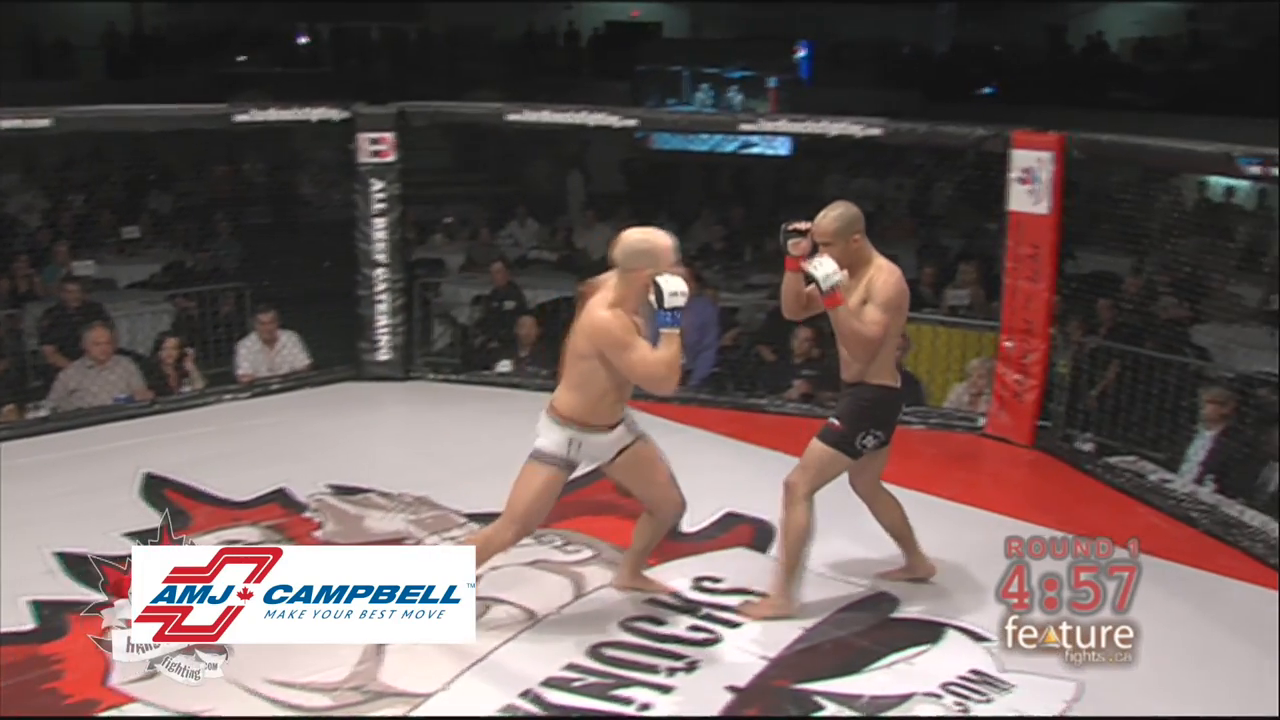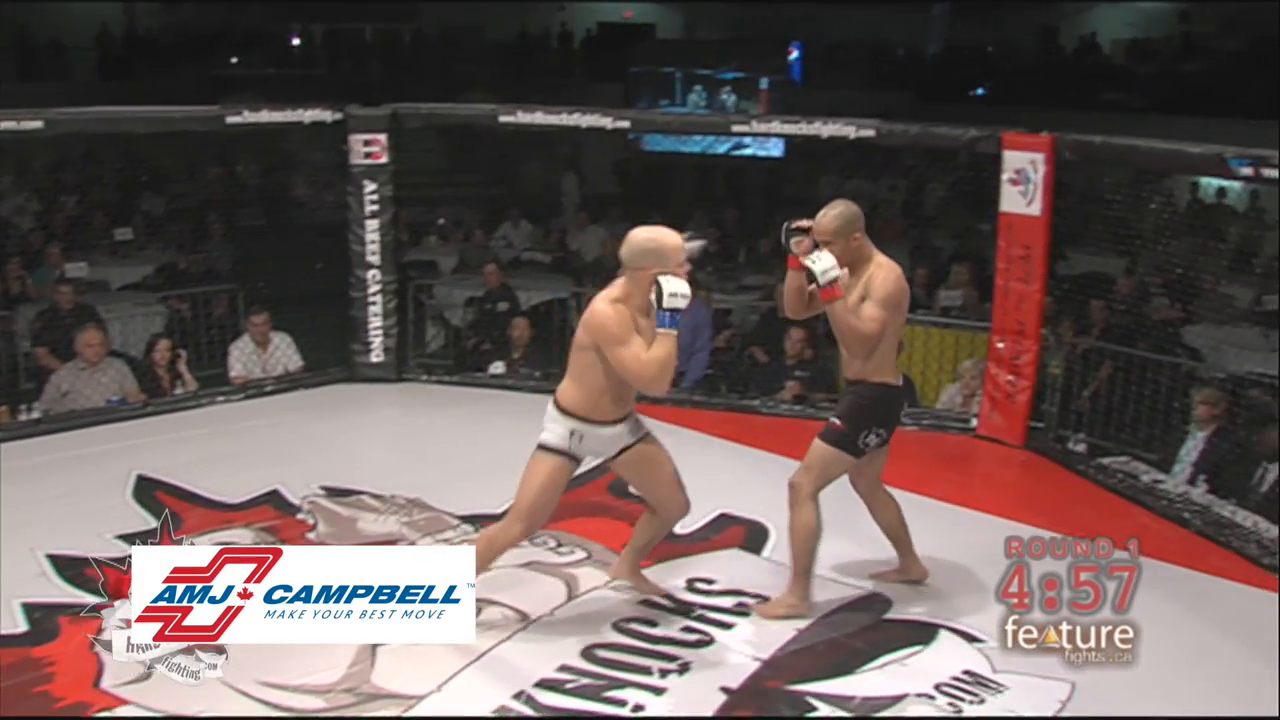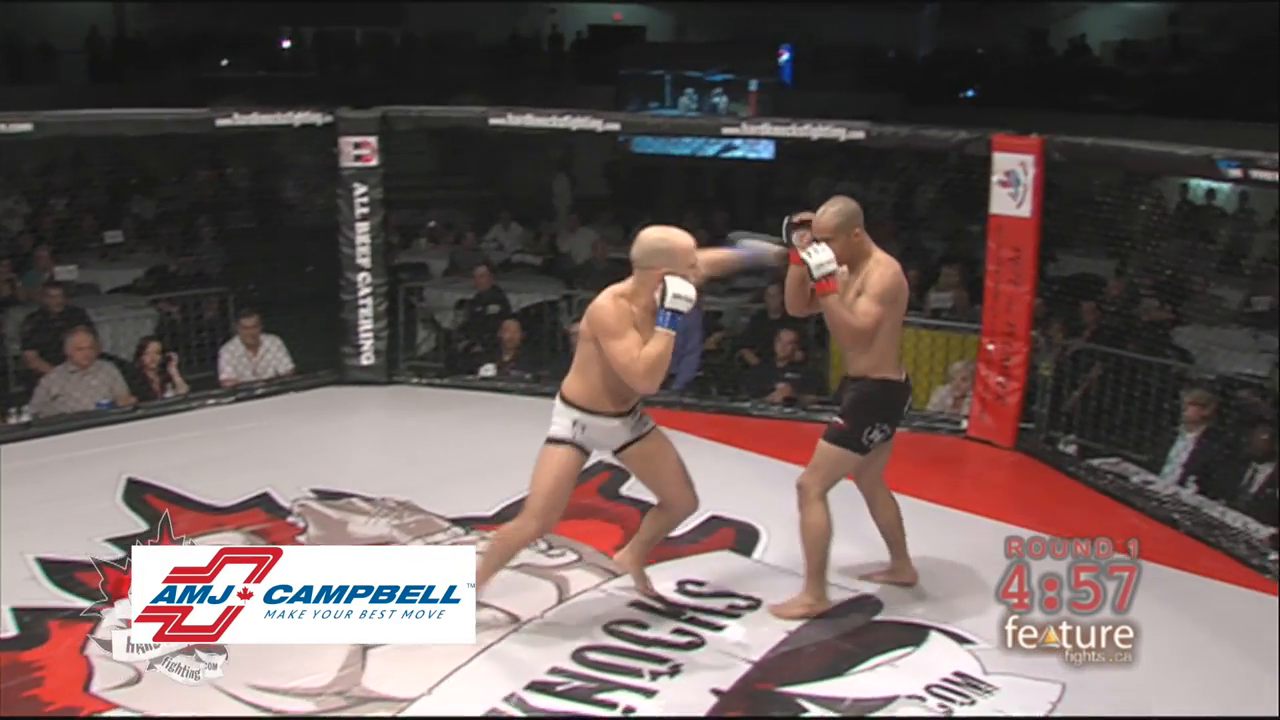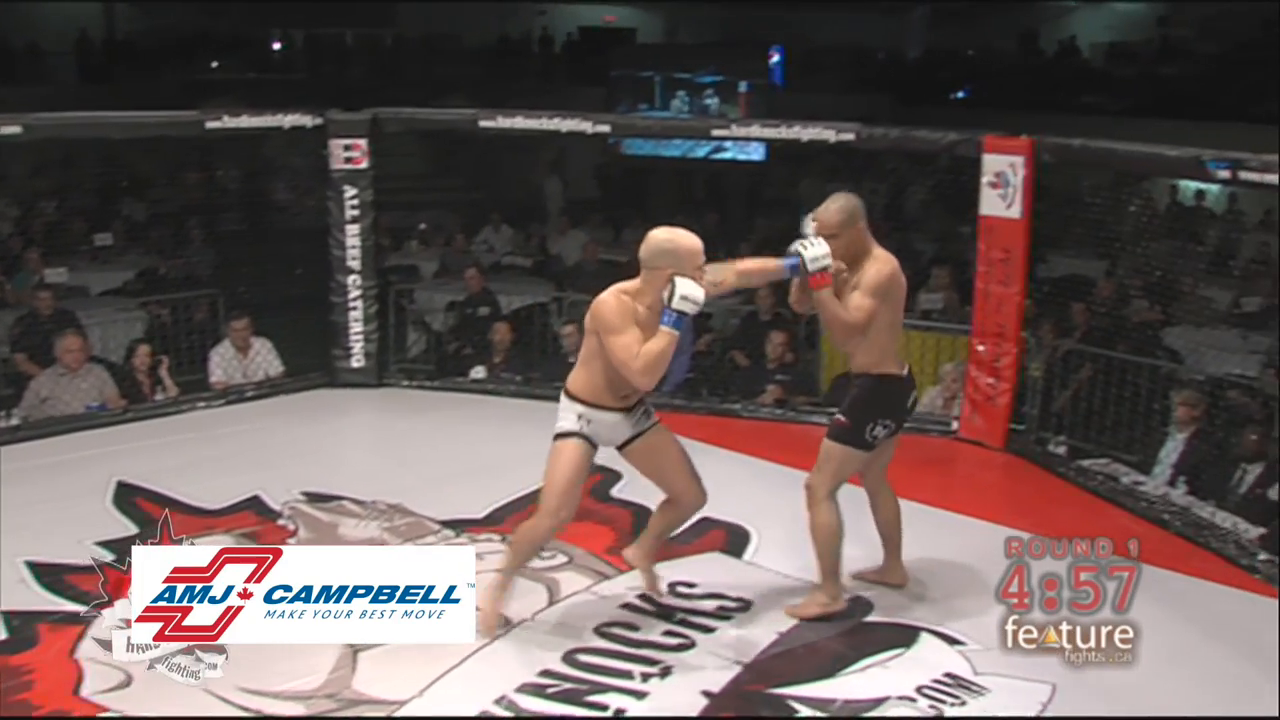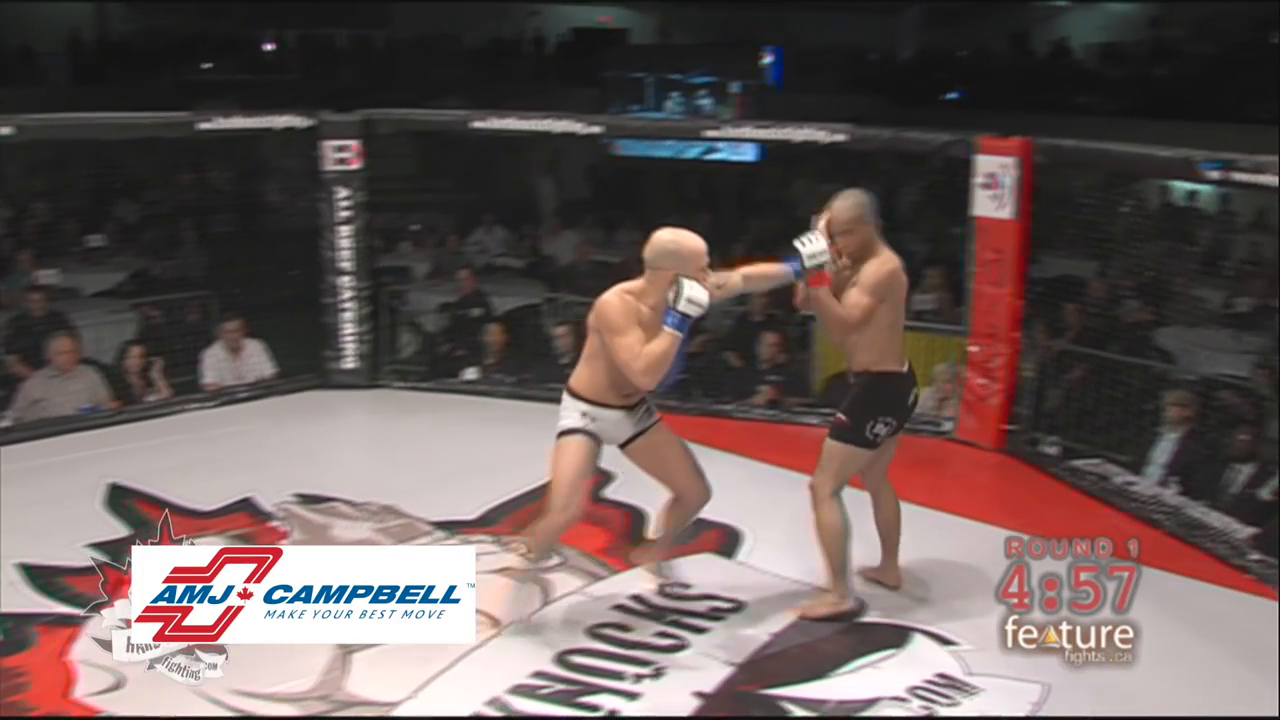
dt=0.1s
person 1, frame 1
left shoulder: (886, 281)
right shoulder: (845, 274)
left elbow: (863, 349)
right elbow: (793, 310)
left wrist: (834, 296)
right wrist: (795, 260)
left hip: (870, 400)
right hip: (868, 396)
left knee: (798, 486)
right knee: (867, 485)
left ankle: (782, 595)
right ankle: (917, 562)
person 1, frame 2
left shoulder: (886, 278)
right shoulder: (846, 272)
left elbow: (859, 345)
right elbow: (796, 310)
left wrist: (831, 290)
right wrist: (798, 259)
left hip: (872, 397)
right hip: (870, 394)
left knee: (802, 486)
right knee: (867, 485)
left ankle: (797, 594)
right ankle: (911, 565)
person 1, frame 3
left shoulder: (883, 274)
right shoulder: (846, 268)
left elbow: (850, 338)
right elbow: (796, 308)
left wrist: (824, 283)
right wrist: (798, 256)
left hip: (876, 394)
right hip: (880, 390)
left knee: (811, 487)
right knee: (870, 483)
left ankle: (814, 594)
right ankle: (901, 567)
person 1, frame 4
left shoulder: (880, 270)
right shoulder: (848, 264)
left elbow: (843, 332)
right elbow: (801, 304)
left wrist: (820, 276)
right wrist: (808, 254)
left hip: (879, 390)
right hip: (884, 387)
left knee: (819, 486)
right knee: (874, 481)
left ankle: (830, 593)
right ankle: (893, 567)
person 1, frame 5
left shoulder: (882, 269)
right shoulder: (849, 260)
left elbow: (839, 328)
right elbow: (803, 301)
left wrist: (818, 272)
left hip: (879, 389)
right hip: (890, 384)
left knee: (824, 486)
right knee: (874, 480)
left ankle: (840, 594)
right ankle: (889, 568)
person 2, frame 1
left shoulder: (613, 283)
right shoulder: (606, 322)
left elbow: (588, 289)
right elbow: (665, 383)
right wrist: (670, 316)
left hip: (614, 430)
right hip: (565, 436)
left knee: (670, 505)
right knee: (511, 531)
left ankle: (630, 573)
person 2, frame 2
left shoulder: (637, 286)
right shoulder: (607, 315)
right elbow: (656, 383)
right wrist: (670, 317)
left hip: (621, 425)
right hip: (573, 428)
left knee: (675, 505)
right knee: (519, 526)
left ankle: (628, 566)
person 2, frame 3
left shoulder: (660, 285)
right shoulder: (608, 309)
left elbow: (700, 261)
right elbow: (645, 380)
left wrist: (749, 254)
right wrist: (670, 317)
left hip: (624, 417)
right hip: (578, 419)
left knee: (683, 503)
right knee: (535, 520)
left ankle: (633, 557)
right ankle: (471, 588)
person 2, frame 4
left shoulder: (671, 290)
right shoulder: (613, 305)
right elbow: (642, 376)
right wrist: (677, 318)
left hip: (633, 413)
right hip: (586, 414)
left knee: (692, 495)
right knee: (553, 518)
left ankle: (643, 553)
right ankle: (498, 590)
person 2, frame 5
left shoulder: (679, 292)
right shoulder: (615, 305)
left elbow: (743, 278)
right elbow: (645, 375)
left wrist: (798, 267)
right wrist: (679, 320)
left hip: (633, 412)
right hip: (584, 411)
left knee: (695, 492)
right knee: (563, 515)
left ankle: (653, 552)
right ankle: (522, 578)
